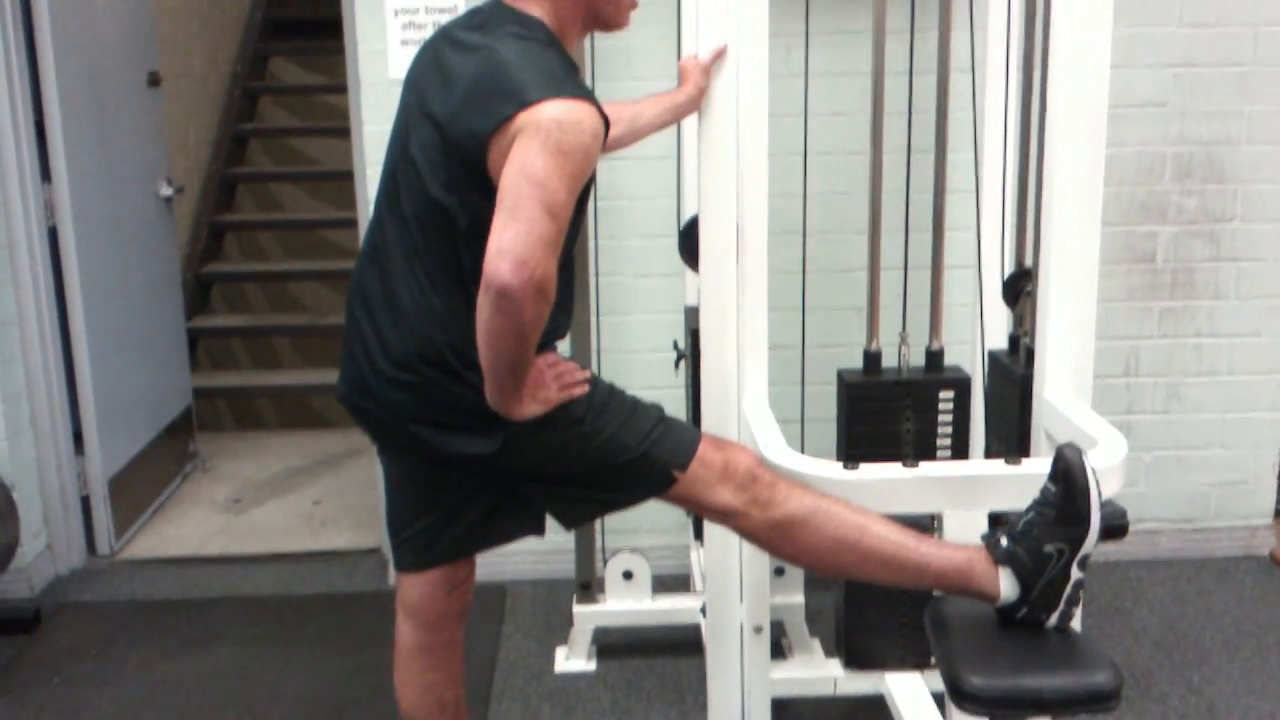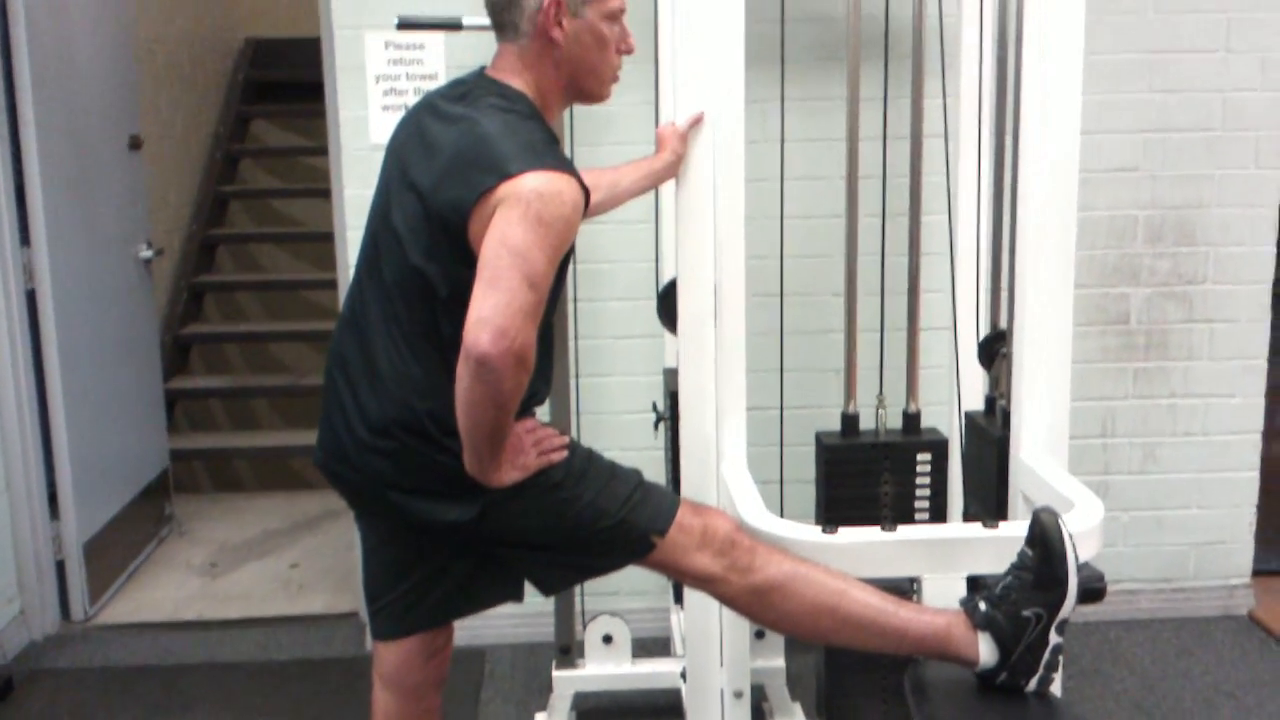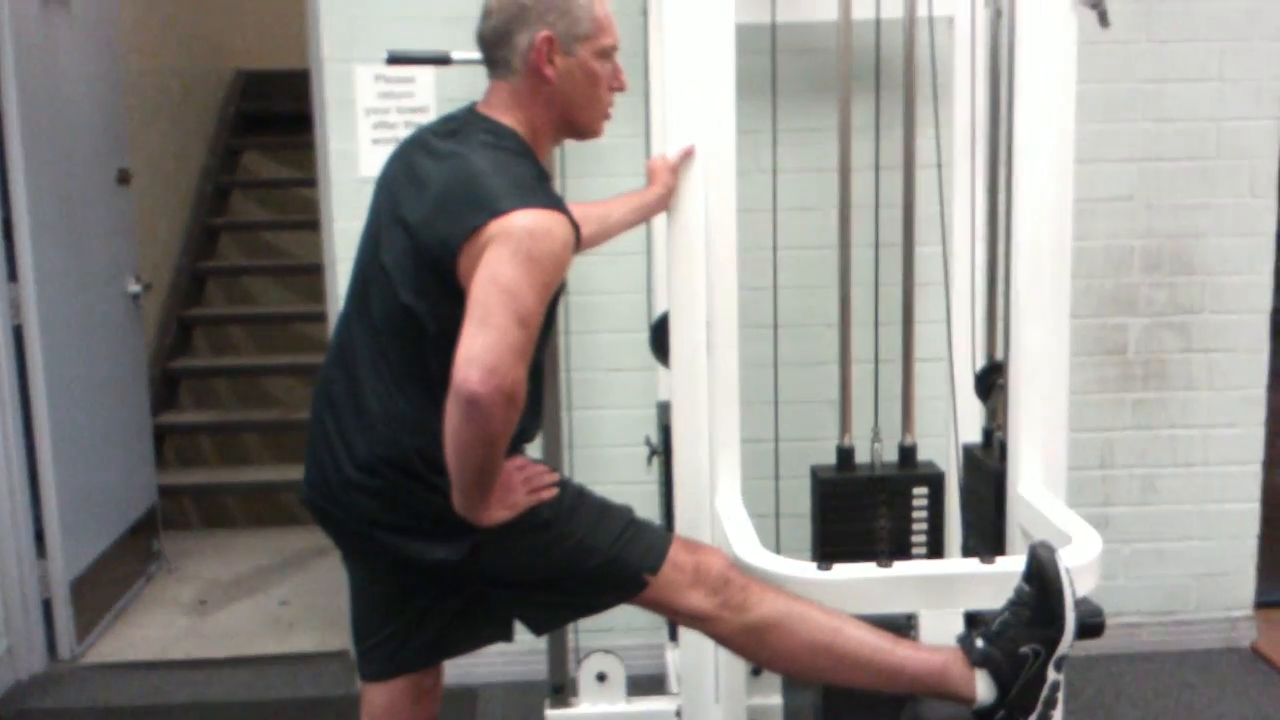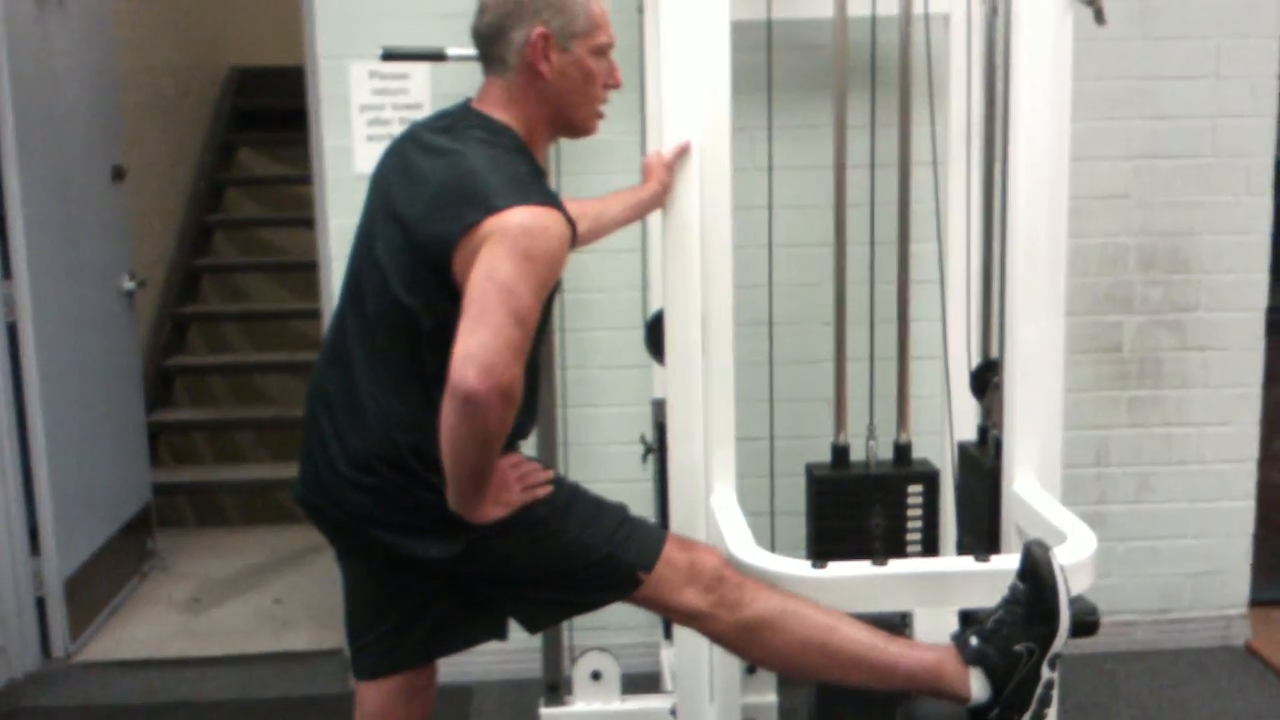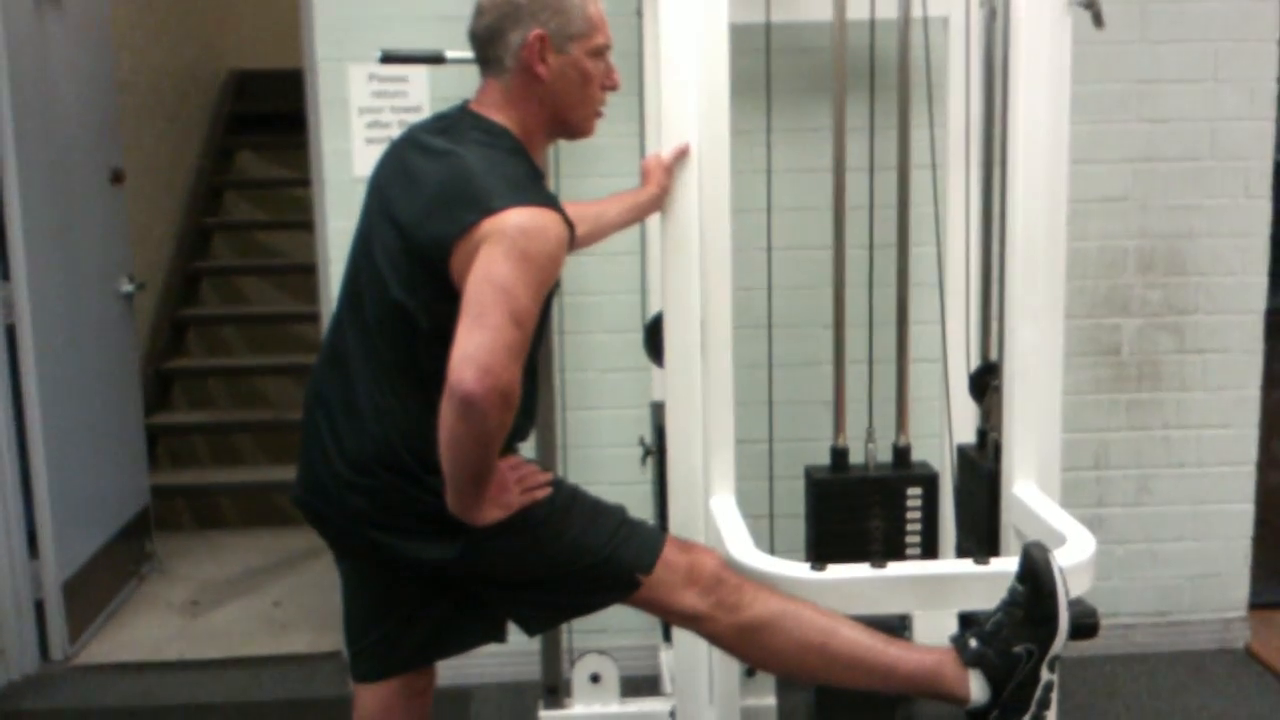
dt=0.5s
person 1, frame 1
right shoulder: (552, 109)
right elbow: (516, 276)
left wrist: (679, 102)
right wrist: (509, 393)
left hip: (395, 379)
right hip: (474, 388)
left knee: (429, 606)
right knee: (734, 482)
right ankle: (1004, 576)
person 1, frame 2
left shoulder: (446, 110)
right shoulder: (532, 179)
right elbow: (495, 348)
left wrist: (657, 169)
right wrist: (487, 461)
left hip: (374, 446)
right hip: (449, 453)
right knee: (715, 549)
right ankle: (980, 639)
person 1, frame 3
left shoulder: (436, 145)
right shoulder: (522, 215)
right elbow: (485, 385)
left wrist: (649, 202)
right wrist: (474, 501)
left hip: (361, 484)
right hip: (439, 492)
right knee: (706, 586)
person 1, frame 4
left shoulder: (430, 142)
right shoulder: (517, 212)
right elbow: (481, 383)
left wrist: (643, 199)
right wrist: (471, 499)
left hip: (354, 480)
right hip: (432, 490)
right knee: (701, 584)
person 1, frame 5
left shoulder: (428, 144)
right shoulder: (516, 214)
right elbow: (479, 385)
left wrist: (644, 200)
right wrist: (469, 500)
left hip: (352, 483)
right hip: (434, 493)
right knee: (701, 586)
